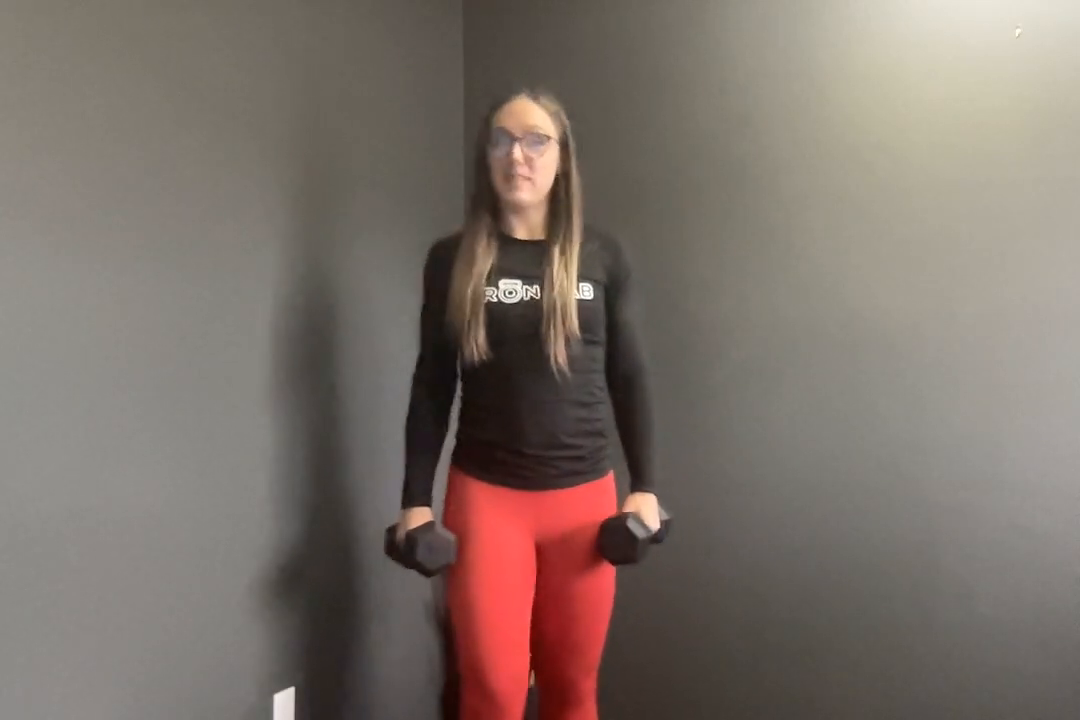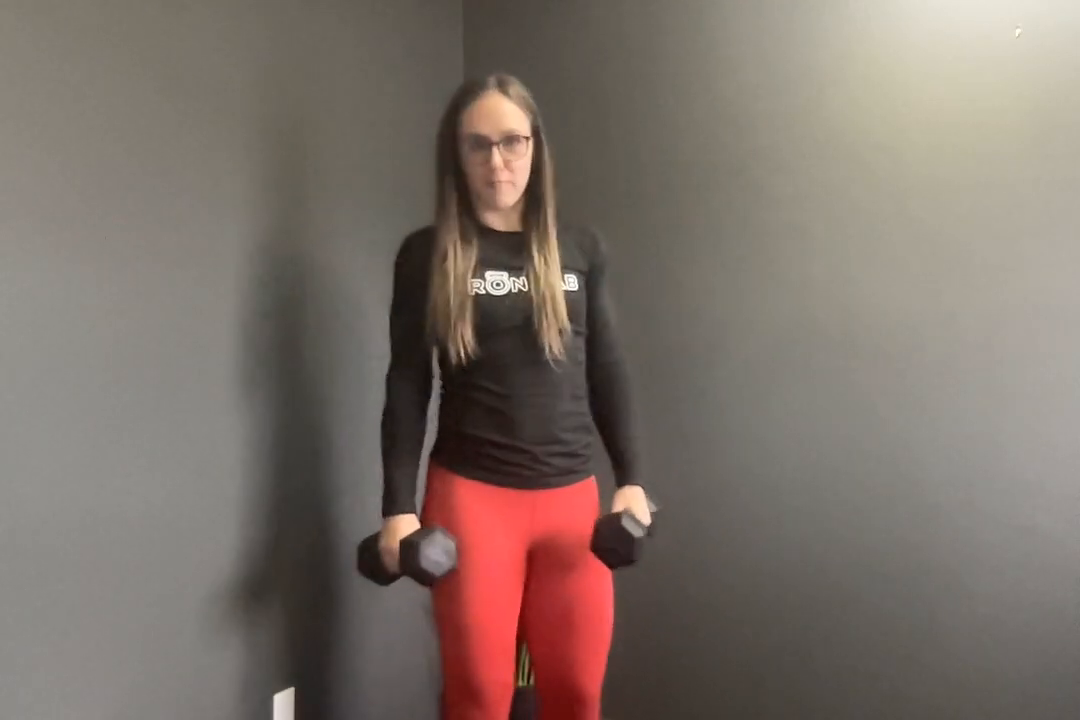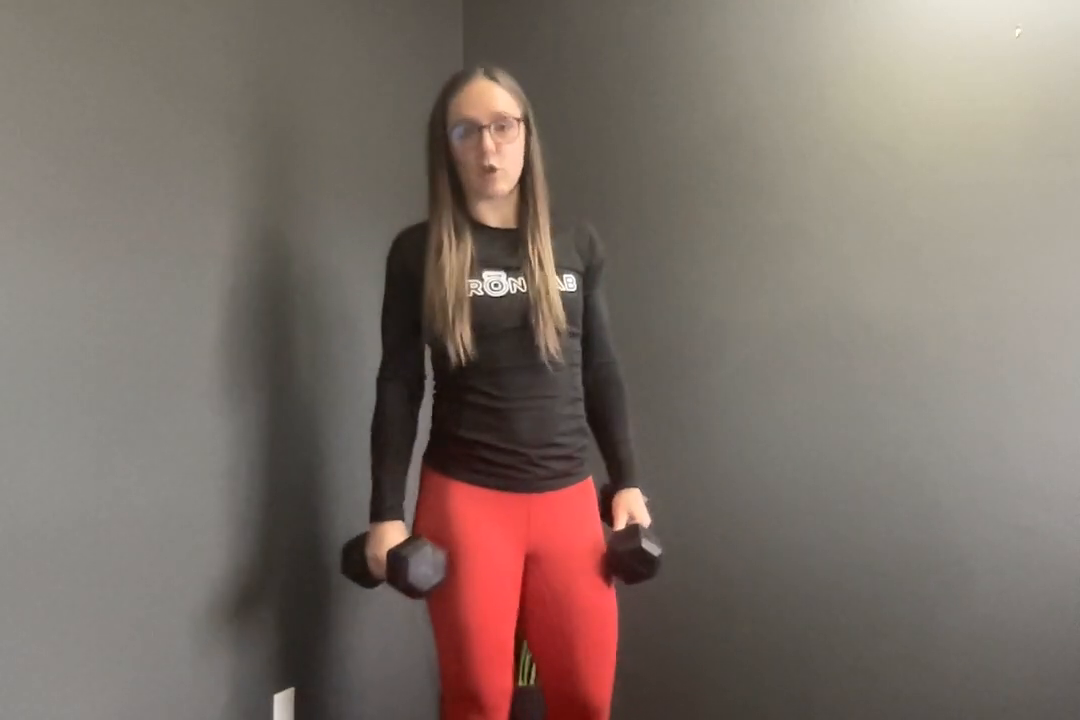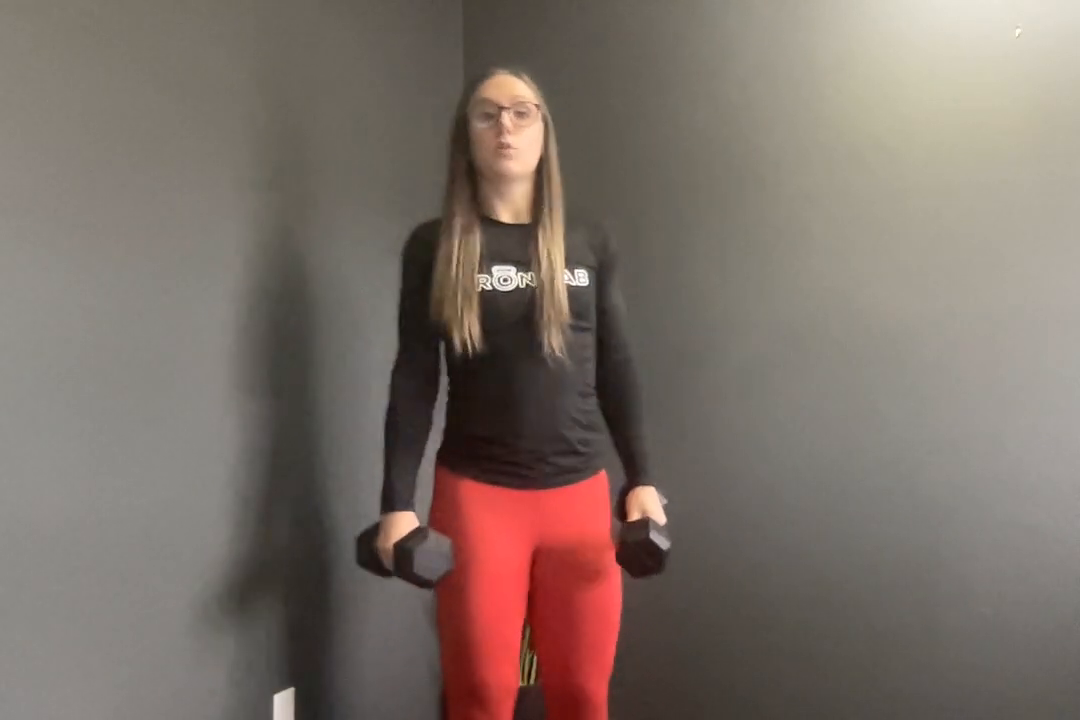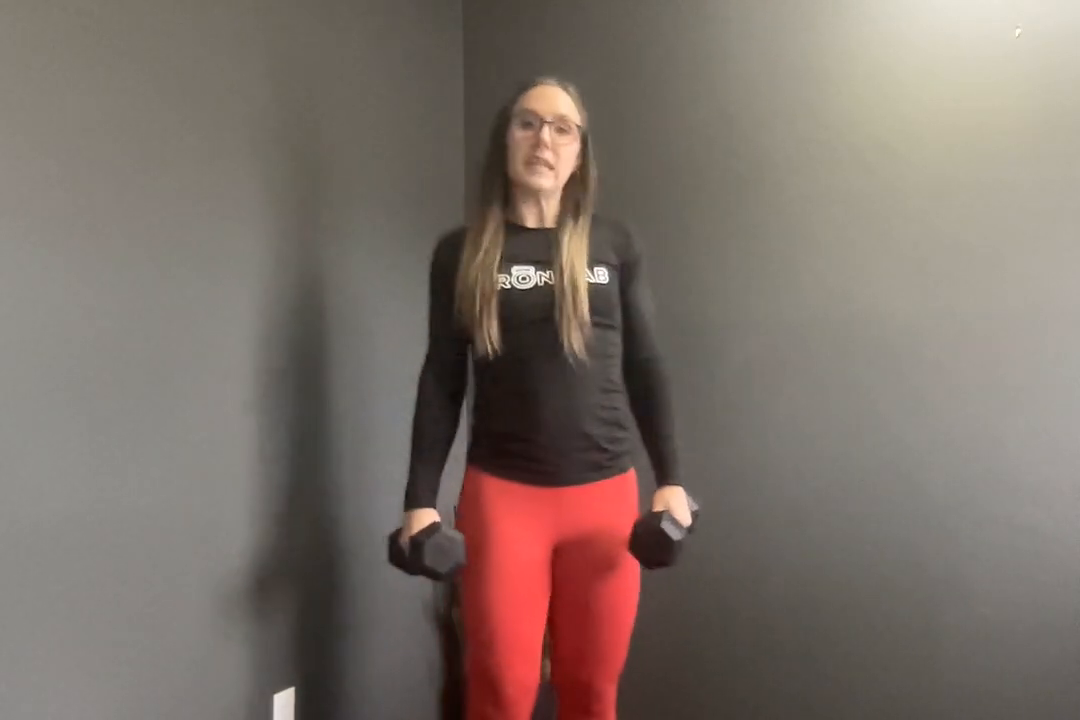
dt=0.5s
person 1, frame 1
left shoulder: (602, 256)
right shoulder: (453, 260)
left elbow: (628, 377)
right elbow: (431, 385)
left wrist: (644, 486)
right wrist: (416, 499)
left hip: (584, 495)
right hip: (484, 496)
person 1, frame 2
left shoulder: (581, 248)
right shoulder: (425, 254)
left elbow: (606, 370)
right elbow: (407, 385)
left wrist: (630, 478)
right wrist: (399, 505)
left hip: (570, 495)
right hip: (468, 495)
person 1, frame 3
left shoulder: (577, 244)
right shoulder: (418, 251)
left elbow: (601, 372)
right elbow: (399, 386)
left wrist: (628, 483)
right wrist: (386, 512)
left hip: (568, 498)
right hip: (464, 500)
person 1, frame 4
left shoulder: (590, 242)
right shoulder: (433, 247)
left elbow: (615, 367)
right elbow: (414, 379)
left wrist: (641, 480)
right wrist: (397, 501)
left hip: (579, 493)
right hip: (475, 494)
person 1, frame 5
left shoulder: (614, 243)
right shoulder: (461, 252)
left elbow: (645, 365)
right elbow: (442, 381)
left wrist: (669, 478)
right wrist: (420, 497)
left hip: (605, 492)
right hip: (500, 492)
